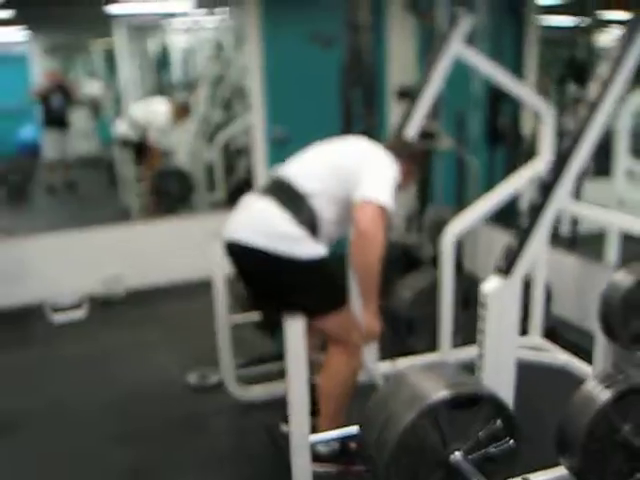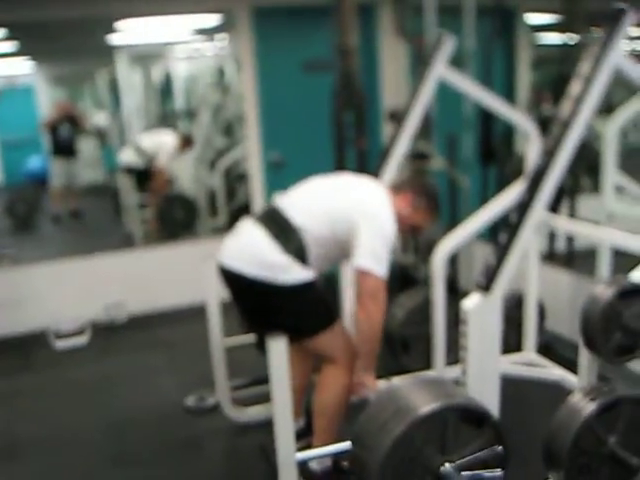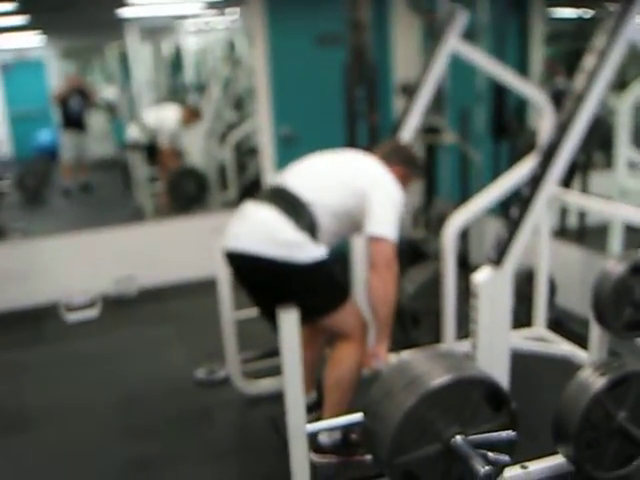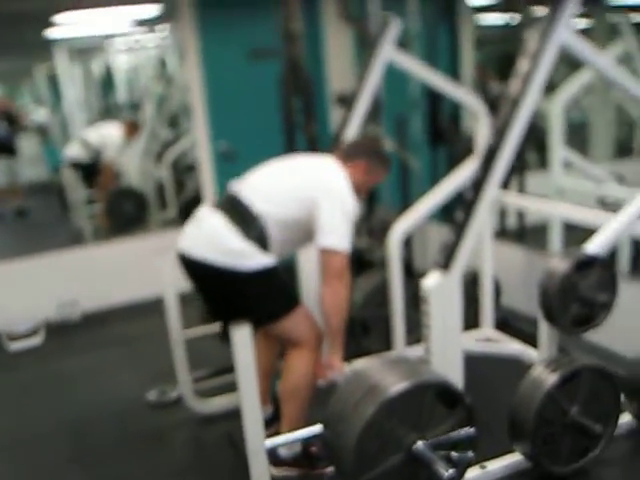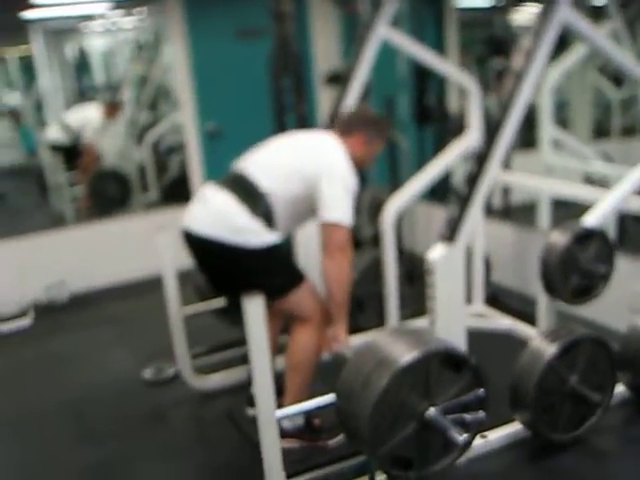
dt=1s
person 1, frame 1
left shoulder: (354, 151)
right shoulder: (382, 163)
right elbow: (368, 229)
right wrist: (370, 311)
left hip: (240, 231)
right hip: (281, 242)
left knee: (307, 321)
right knee: (346, 340)
right ankle: (327, 447)
person 1, frame 2
left shoulder: (361, 188)
right shoulder: (380, 215)
right elbow: (370, 300)
right wrist: (366, 373)
left hip: (236, 254)
right hip: (269, 268)
left knee: (303, 341)
right knee: (340, 356)
person 1, frame 3
left shoulder: (339, 160)
right shoulder: (386, 185)
right elbow: (382, 267)
right wrist: (382, 344)
left hip: (239, 240)
right hip: (283, 249)
left knee: (312, 319)
right knee: (351, 333)
left ankle: (305, 407)
right ankle: (329, 439)
person 1, frame 4
left shoulder: (309, 165)
right shoulder: (339, 192)
right elbow: (334, 276)
right wrist: (335, 354)
left hip: (195, 243)
right hip: (231, 256)
left knee: (269, 326)
right knee: (305, 340)
left ankle: (264, 419)
right ankle: (287, 451)
person 1, frame 5
left shoulder: (307, 142)
right shoulder: (338, 166)
right elbow: (337, 251)
right wrist: (340, 325)
left hip: (199, 222)
right hip: (236, 233)
left knee: (272, 301)
right knee: (311, 315)
right ankle: (290, 422)
